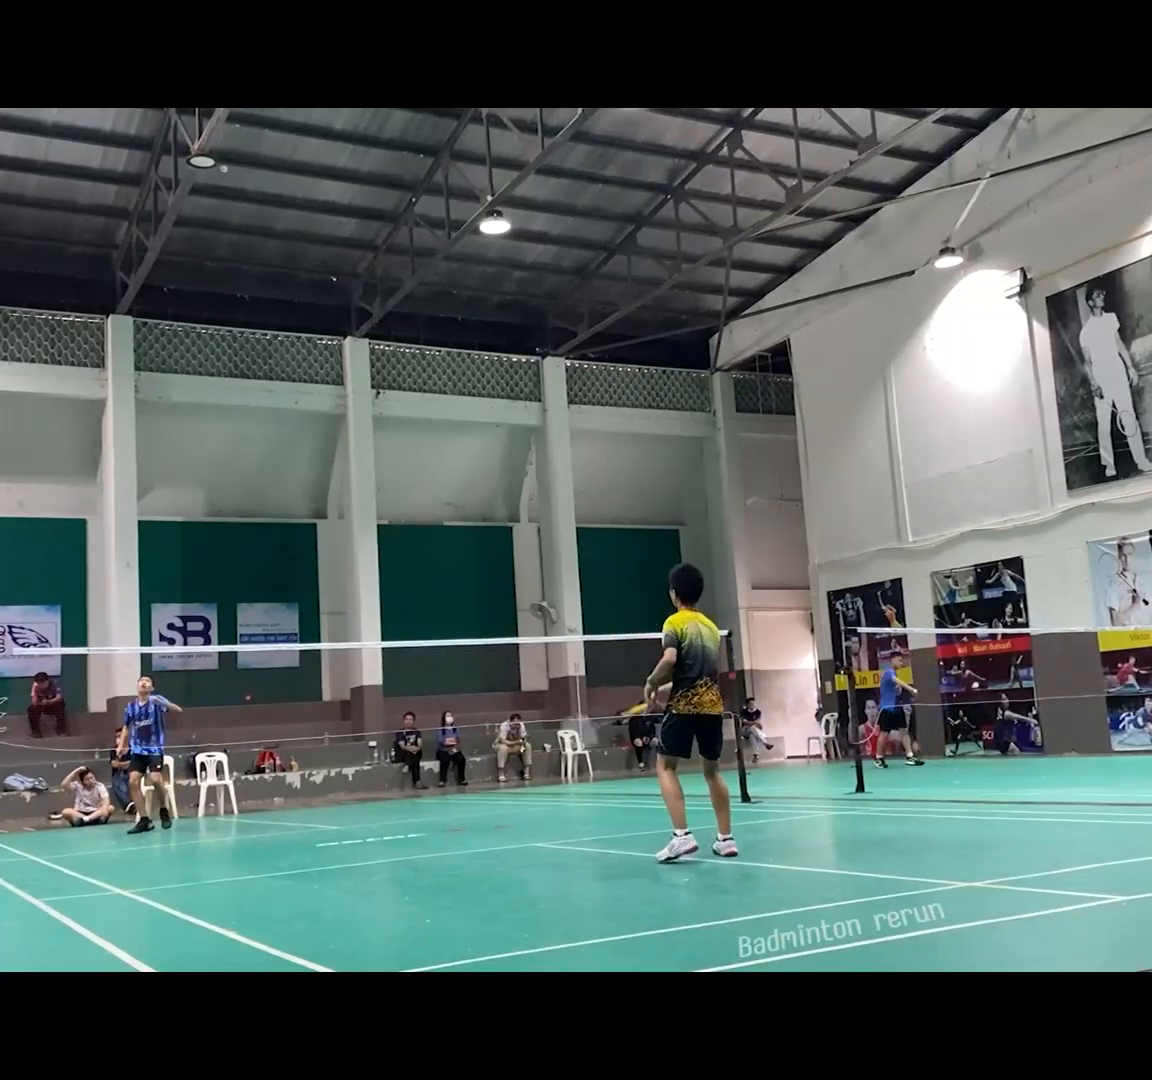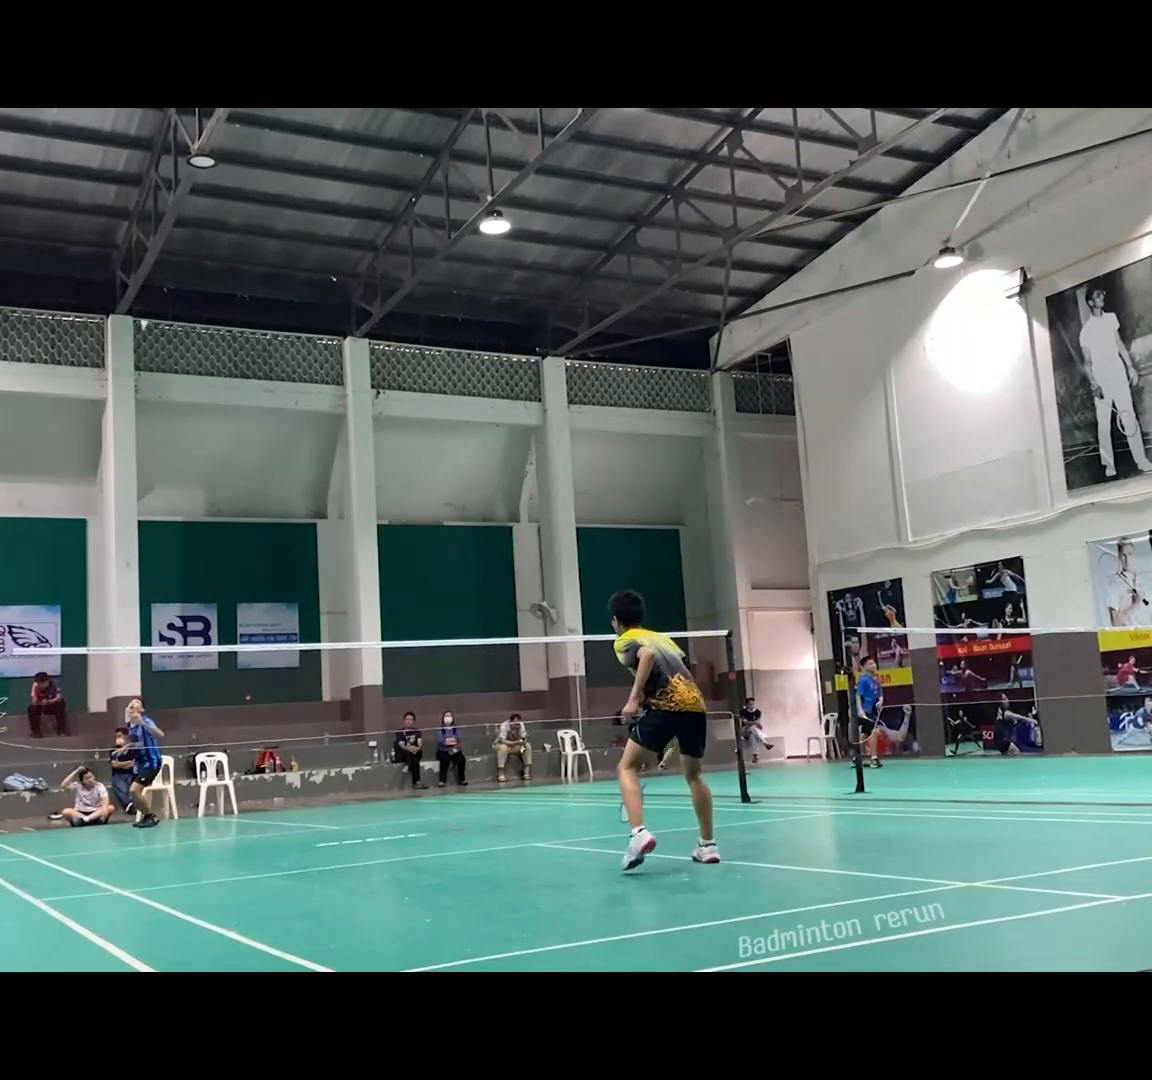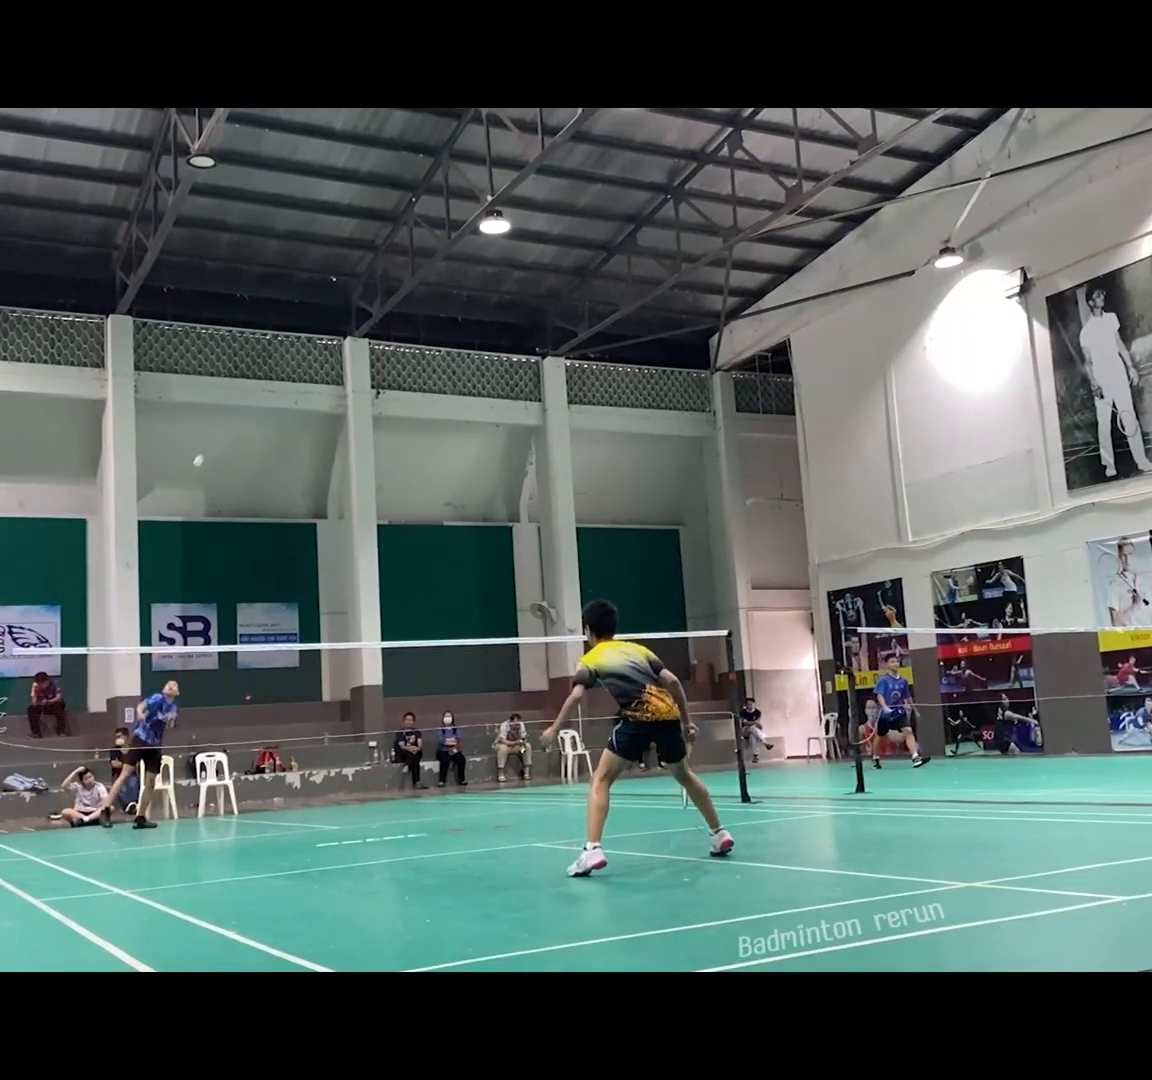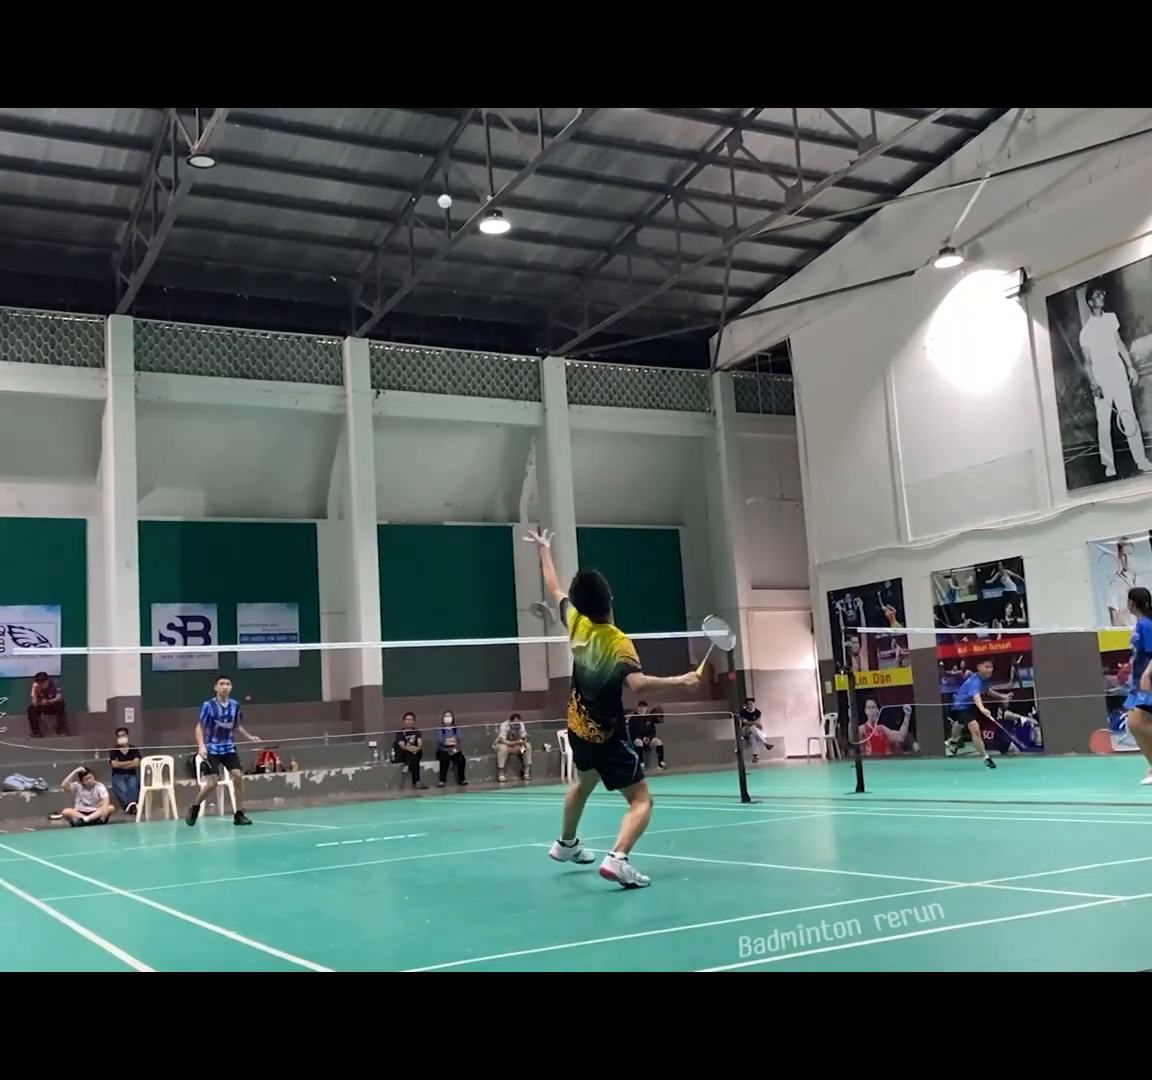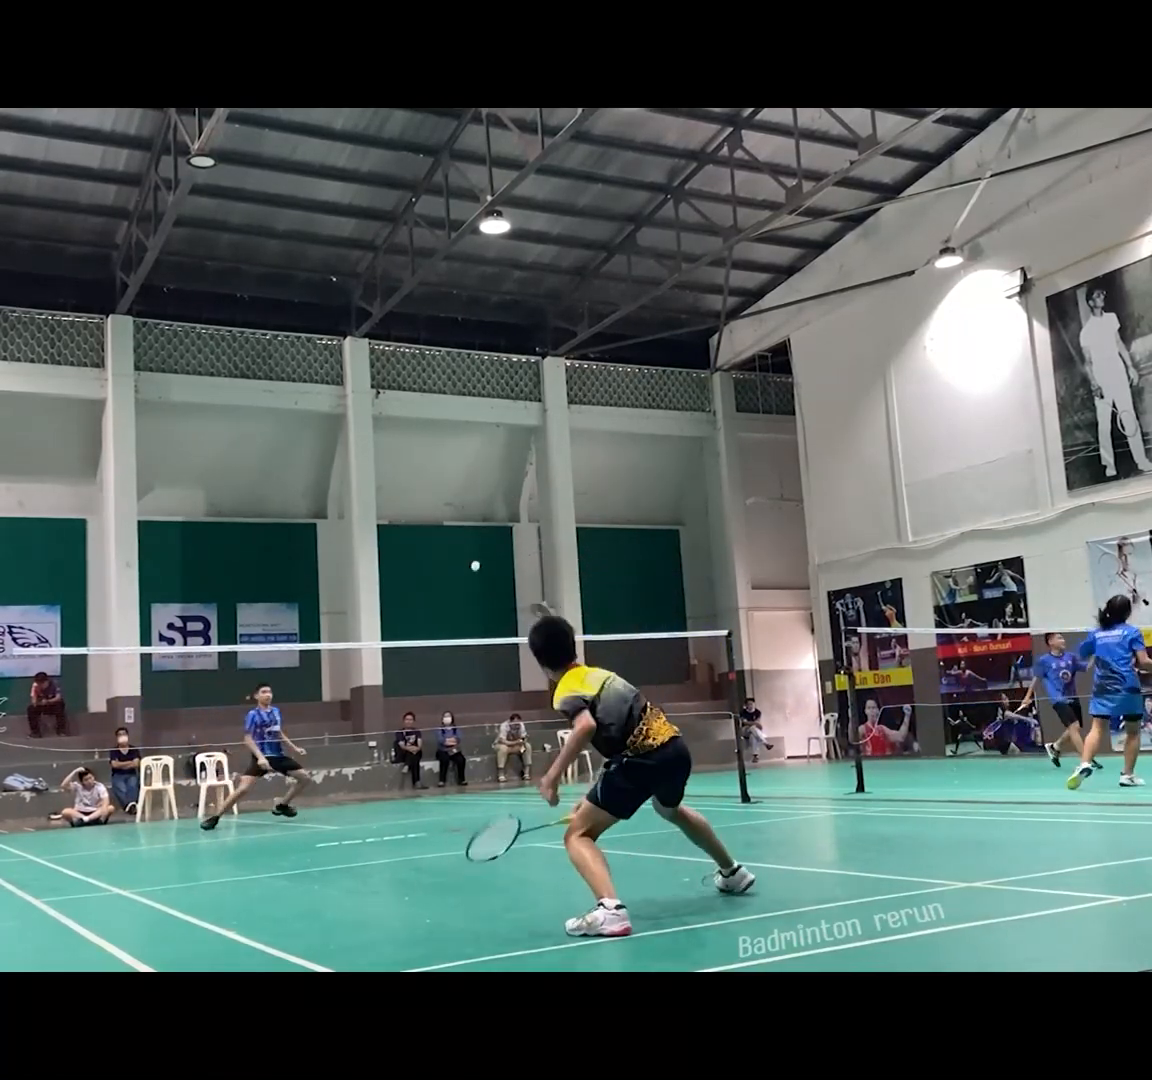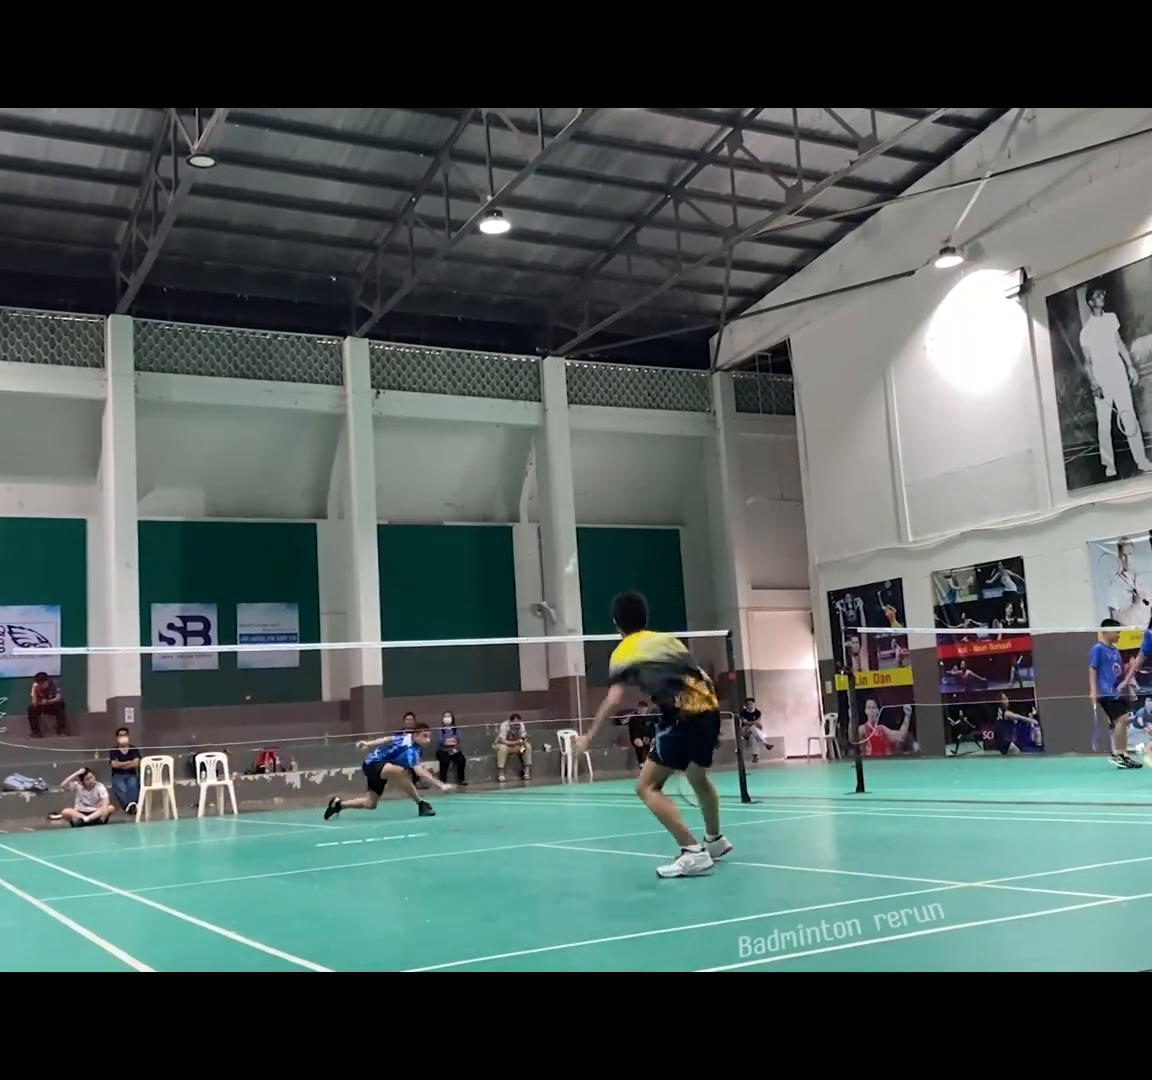
dt=0.7s
person 1, frame 1
left shoulder: (674, 622)
right shoulder: (711, 627)
left elbow: (669, 659)
left wrist: (650, 684)
right wrist: (664, 685)
left hip: (683, 704)
right hip: (713, 704)
left knee: (665, 767)
right knee: (712, 772)
left ankle: (682, 834)
right ankle: (726, 839)
person 1, frame 2
left shoulder: (624, 641)
right shoulder: (664, 639)
left elbow: (646, 655)
left wrist: (633, 700)
left hip: (664, 705)
right hip: (695, 703)
left knee: (626, 768)
right knee: (693, 774)
left ankle: (639, 834)
right ankle: (707, 845)
person 1, frame 3
left shoulder: (590, 659)
right shoulder: (638, 649)
left elbow: (576, 696)
right elbow: (671, 681)
left wrist: (555, 727)
right wrist: (686, 719)
left hip: (637, 719)
right hip: (666, 715)
left knee: (600, 782)
right knee: (683, 775)
left ankle: (593, 850)
right ankle: (719, 834)
person 1, frame 4
left shoulder: (577, 623)
right shoulder: (620, 643)
left elbow: (554, 589)
right elbow: (637, 684)
left wrist: (543, 549)
right wrist: (680, 681)
left hip: (577, 728)
right hip: (606, 735)
left knee: (585, 783)
right knee: (641, 802)
left ankle: (566, 844)
right ankle: (617, 859)
person 1, frame 5
left shoulder: (566, 693)
right shoulder: (599, 674)
left elbow: (586, 726)
left wrist: (554, 775)
left hip: (640, 757)
right hip: (675, 747)
left knee: (577, 835)
right knee: (673, 810)
left ankle: (610, 911)
right ankle: (732, 870)
person 1, frame 6
left shoulder: (622, 654)
right shoulder: (670, 640)
left elbow: (613, 700)
right elbow: (706, 679)
left wrist: (589, 736)
left hip: (683, 717)
right hip: (709, 712)
left knee: (647, 788)
right knee: (698, 776)
left ankle: (693, 852)
right ankle: (715, 842)
